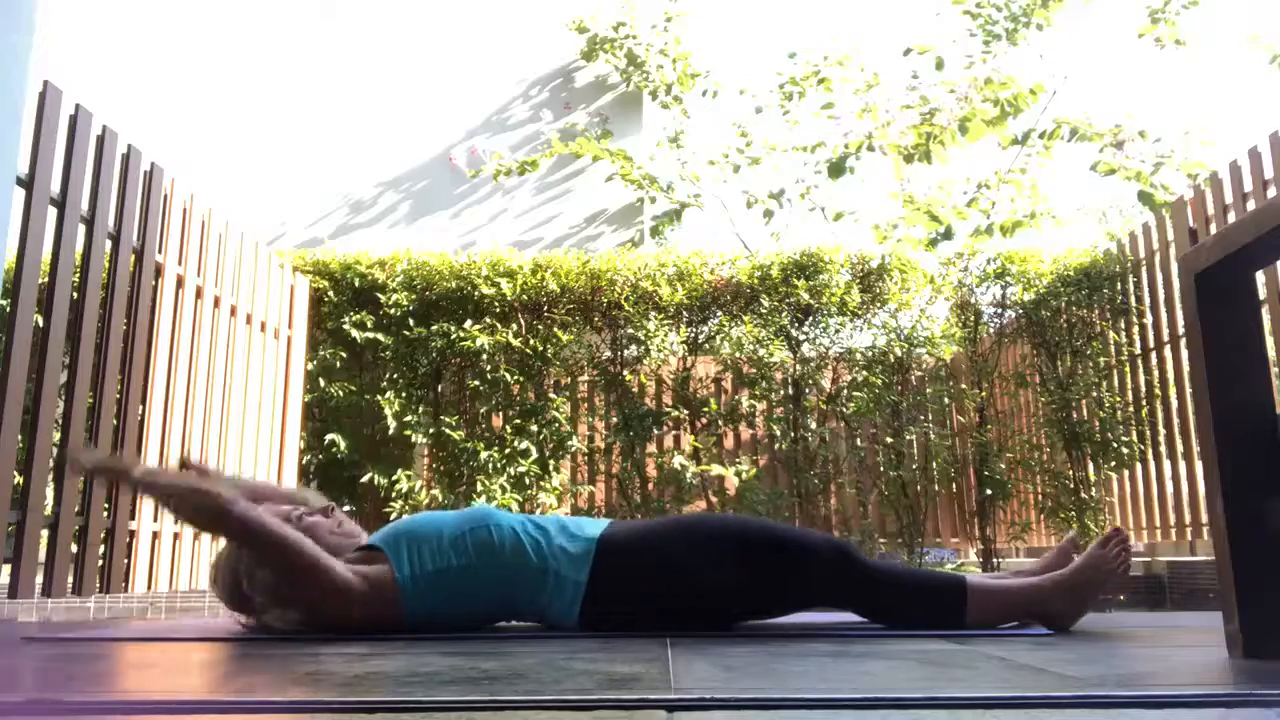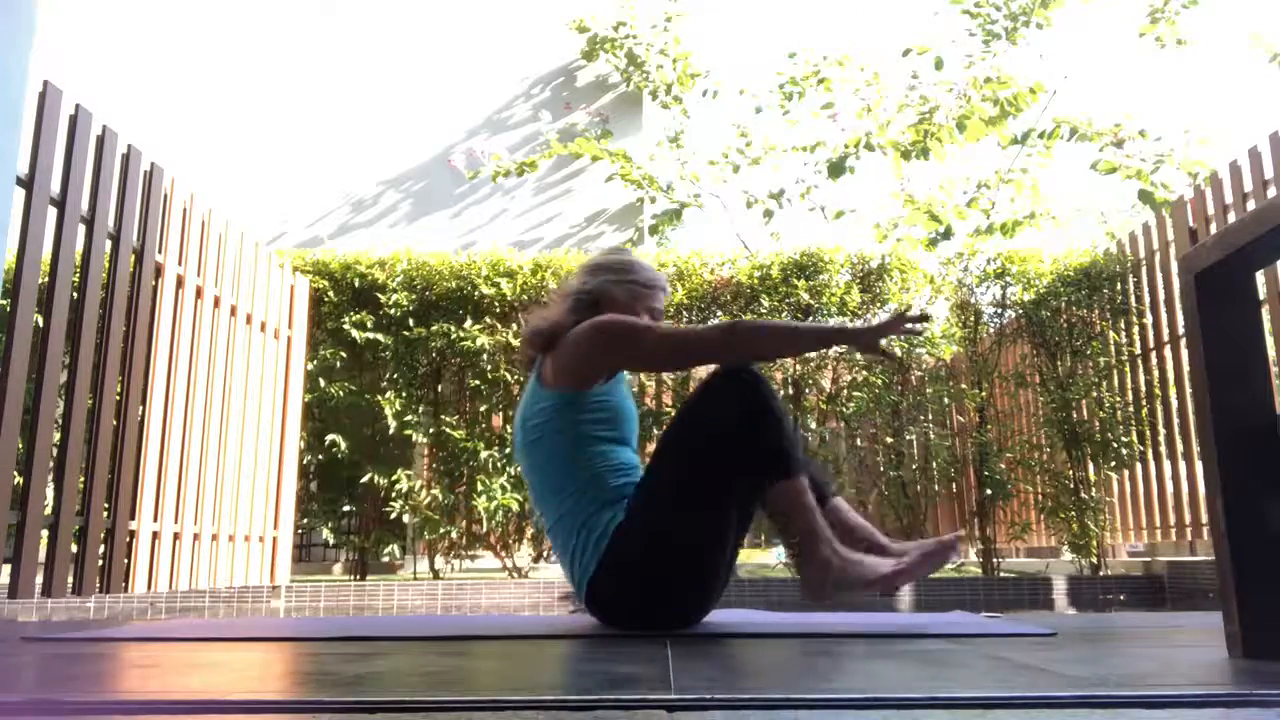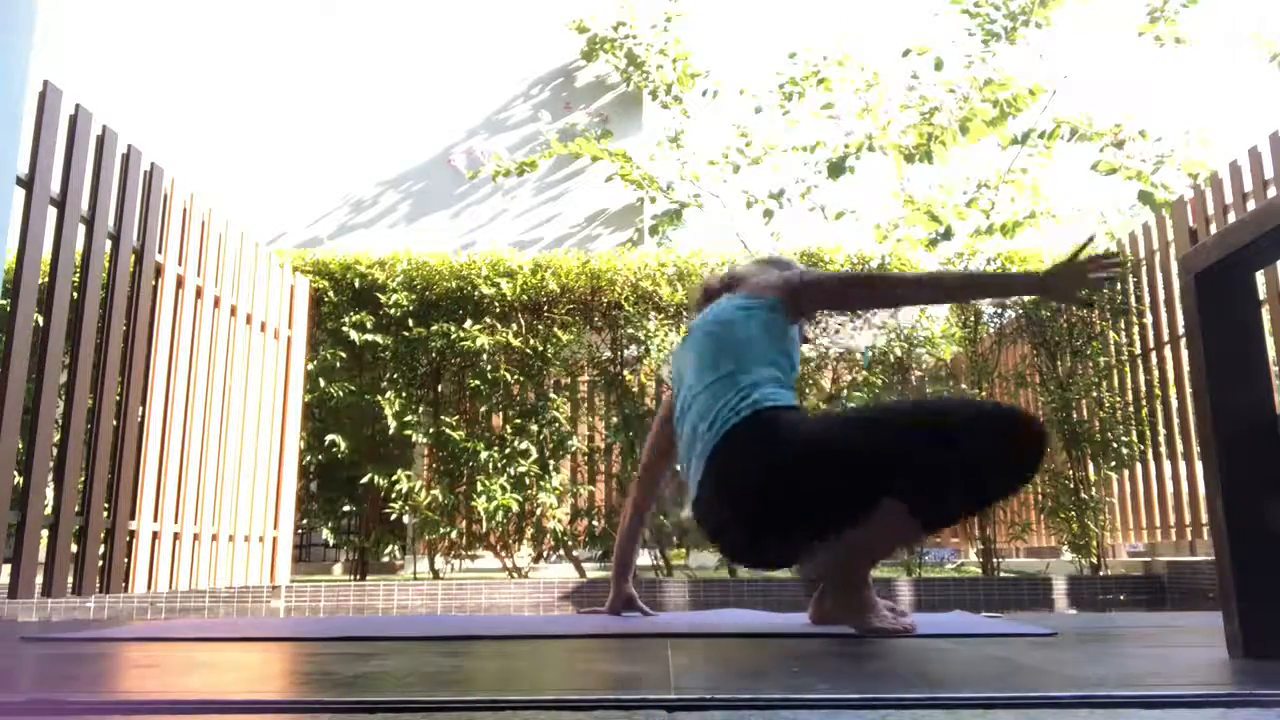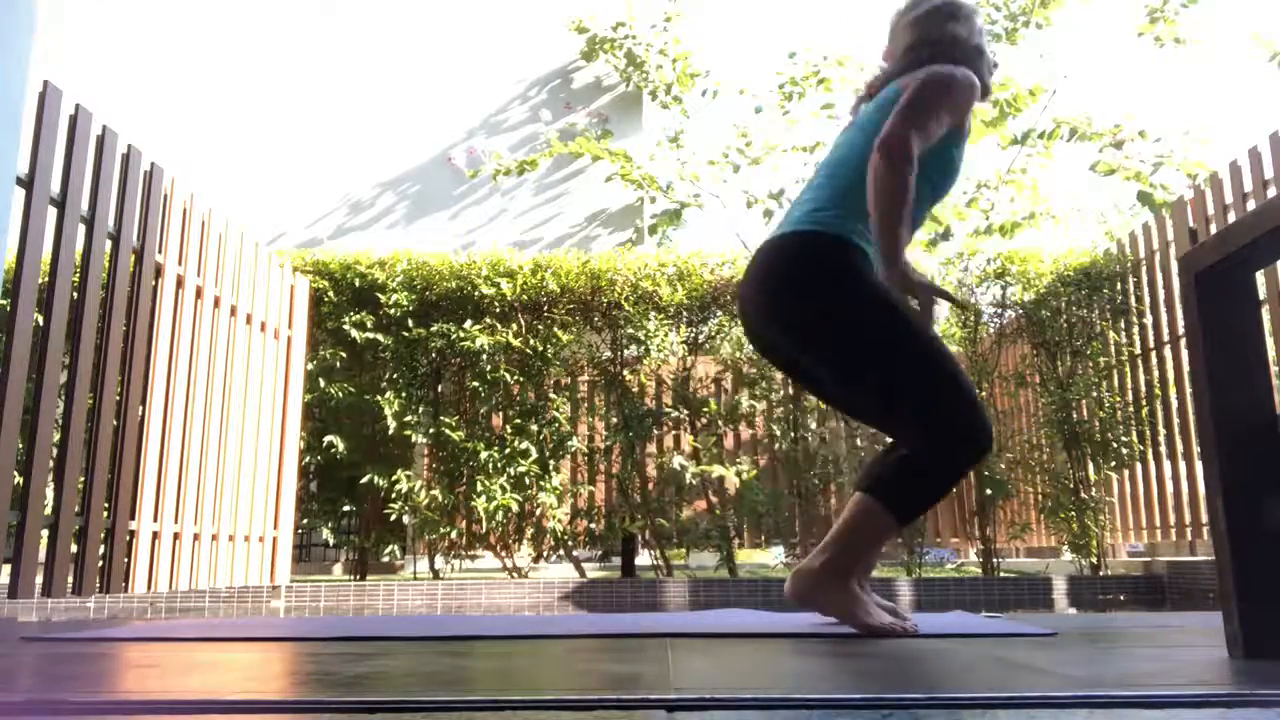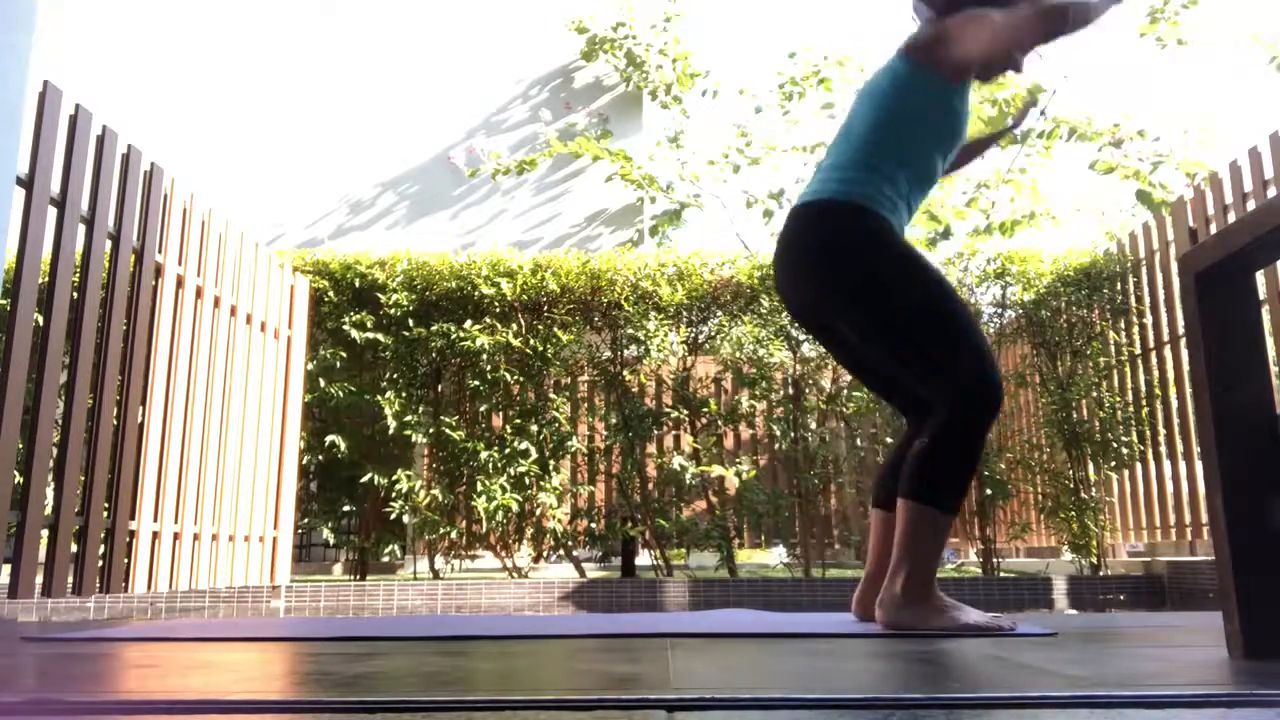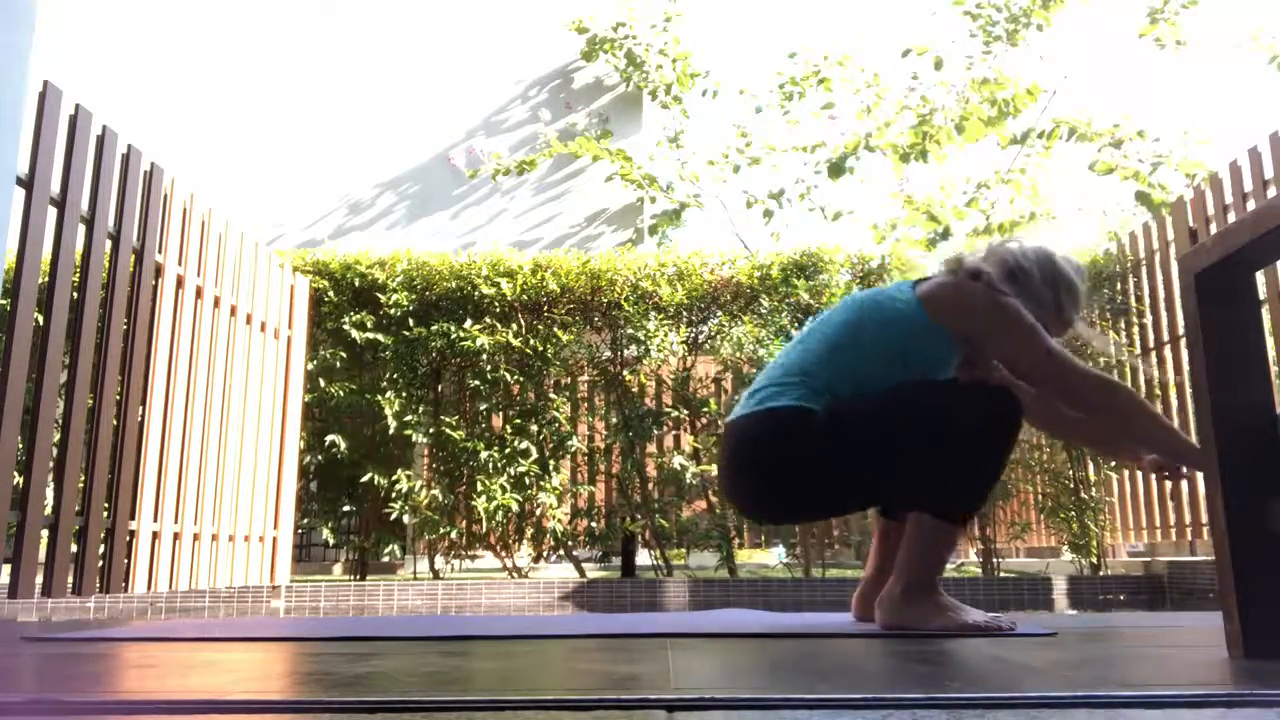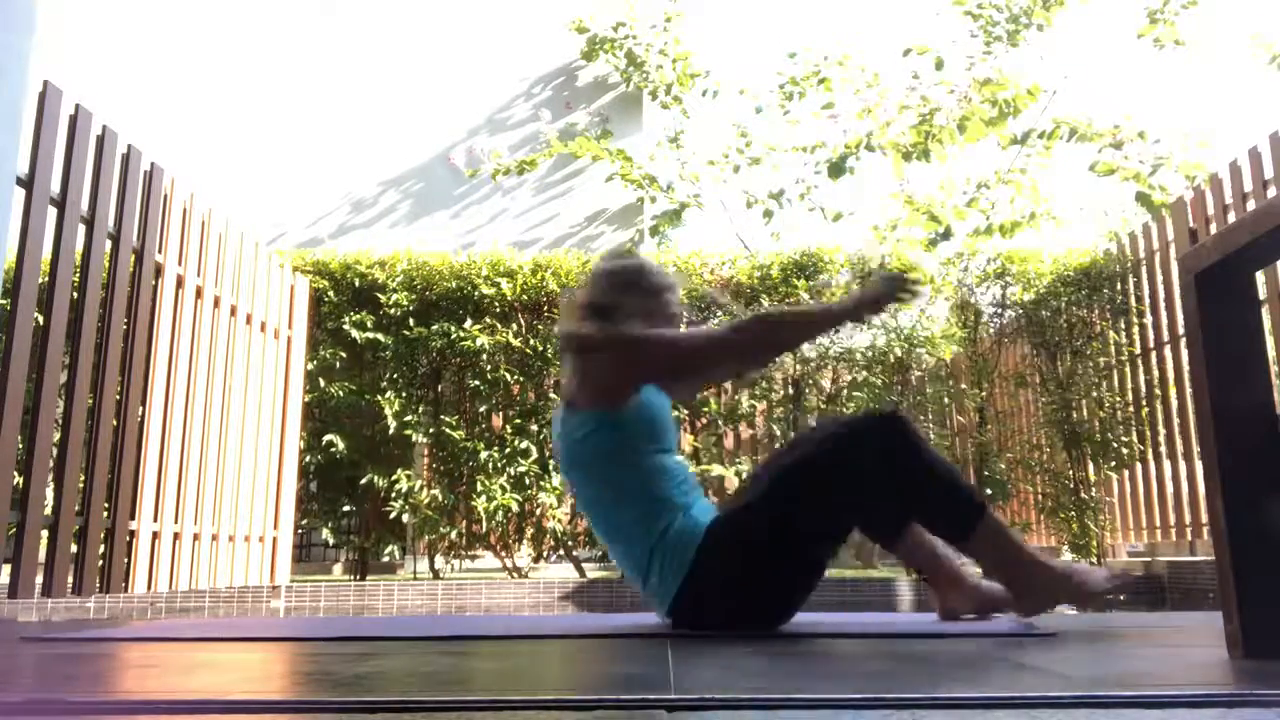
dt=0.7s
person 1, frame 1
left shoulder: (377, 551)
right shoulder: (353, 586)
left elbow: (272, 507)
right elbow: (256, 522)
right wrist: (147, 479)
left hip: (614, 547)
right hip: (601, 576)
left knee: (813, 554)
right knee: (831, 570)
left ankle: (1010, 586)
right ankle: (1034, 599)
person 1, frame 2
left shoulder: (574, 376)
right shoulder: (591, 341)
right elbow: (720, 340)
right wrist: (854, 335)
left hip: (631, 585)
right hip: (639, 579)
left knee: (756, 450)
right knee: (739, 388)
left ankle: (880, 551)
right ankle: (822, 560)
person 1, frame 3
left shoulder: (691, 351)
right shoulder: (778, 291)
left elbow: (649, 476)
right elbow: (906, 287)
left wrist: (620, 585)
right wrist: (1036, 282)
left hip: (727, 518)
right hip: (770, 468)
right knee: (1011, 438)
left ankle: (837, 590)
right ankle: (843, 569)
person 1, frame 4
left shoulder: (880, 104)
right shoulder: (949, 81)
right elbow: (894, 148)
right wrist: (894, 265)
left hip: (768, 291)
right hip: (817, 279)
left knee: (931, 427)
right knee: (960, 430)
left ankle: (840, 573)
right ankle: (829, 573)
person 1, frame 5
left shoulder: (918, 78)
left elbow: (937, 161)
left wrist: (995, 133)
left hip: (807, 253)
right hip: (837, 245)
left knee: (937, 407)
right knee: (970, 390)
left ankle: (884, 583)
right ankle: (910, 595)
person 1, frame 6
left shoulder: (953, 319)
right shoulder: (973, 300)
left elbow: (1034, 402)
right elbow: (1090, 393)
left wrist: (1139, 455)
right wrist: (1196, 454)
left hip: (764, 450)
right hip: (779, 451)
left knee: (938, 429)
right knee: (987, 415)
left ankle: (879, 588)
right ankle: (911, 597)
person 1, frame 7
left shoulder: (605, 380)
right shoulder: (604, 379)
left elbow: (723, 362)
right elbow: (744, 343)
right wrist: (850, 307)
left hip: (710, 578)
right hip: (715, 590)
left knee: (858, 473)
right knee: (880, 437)
left ankle: (956, 585)
right ankle: (1029, 575)
